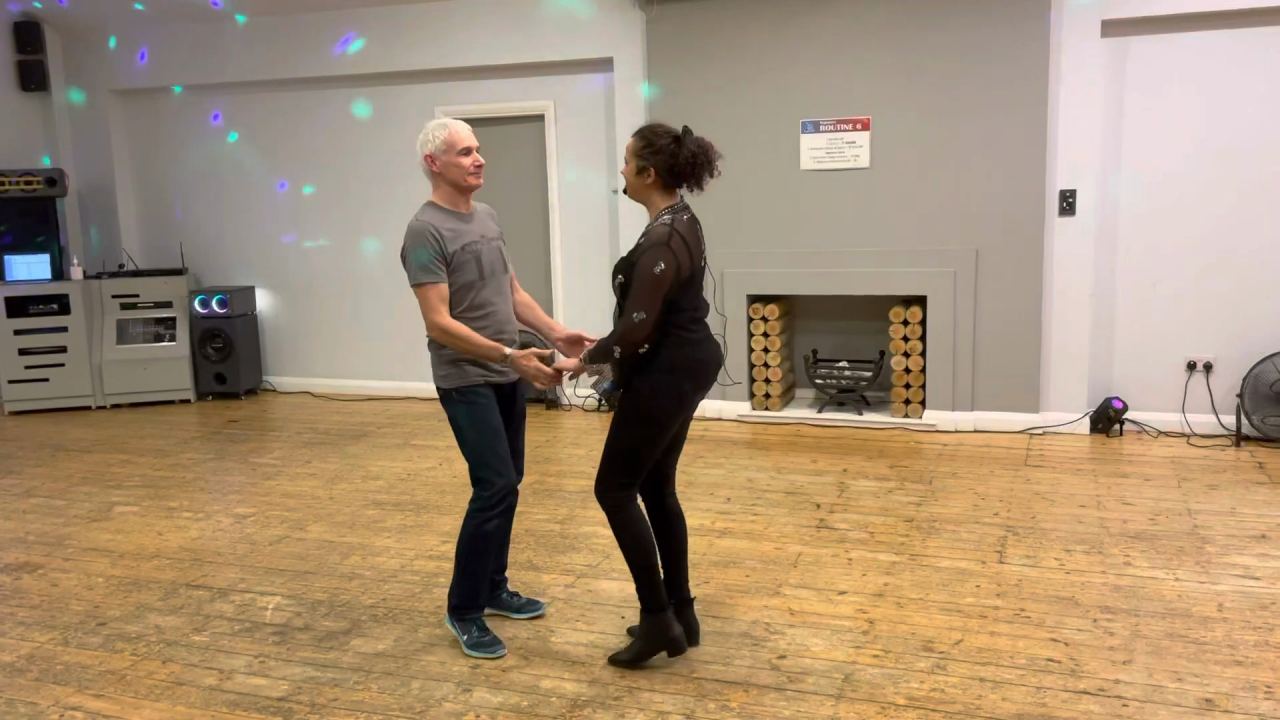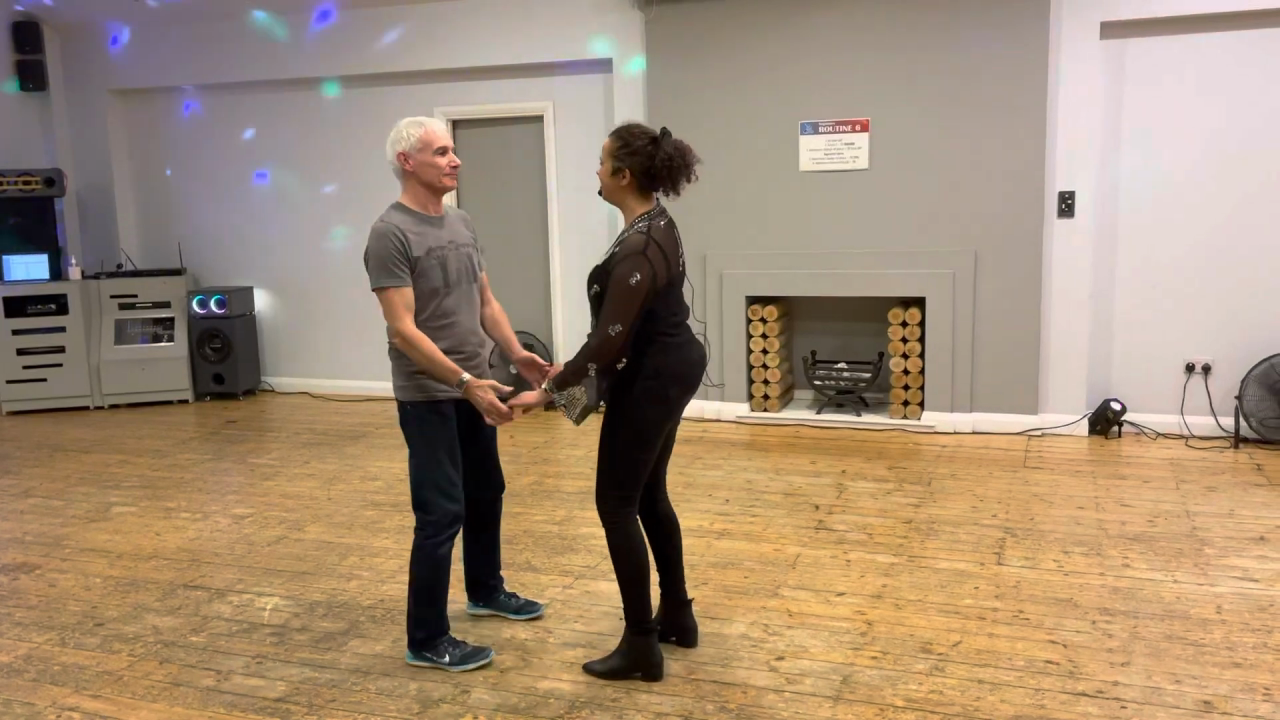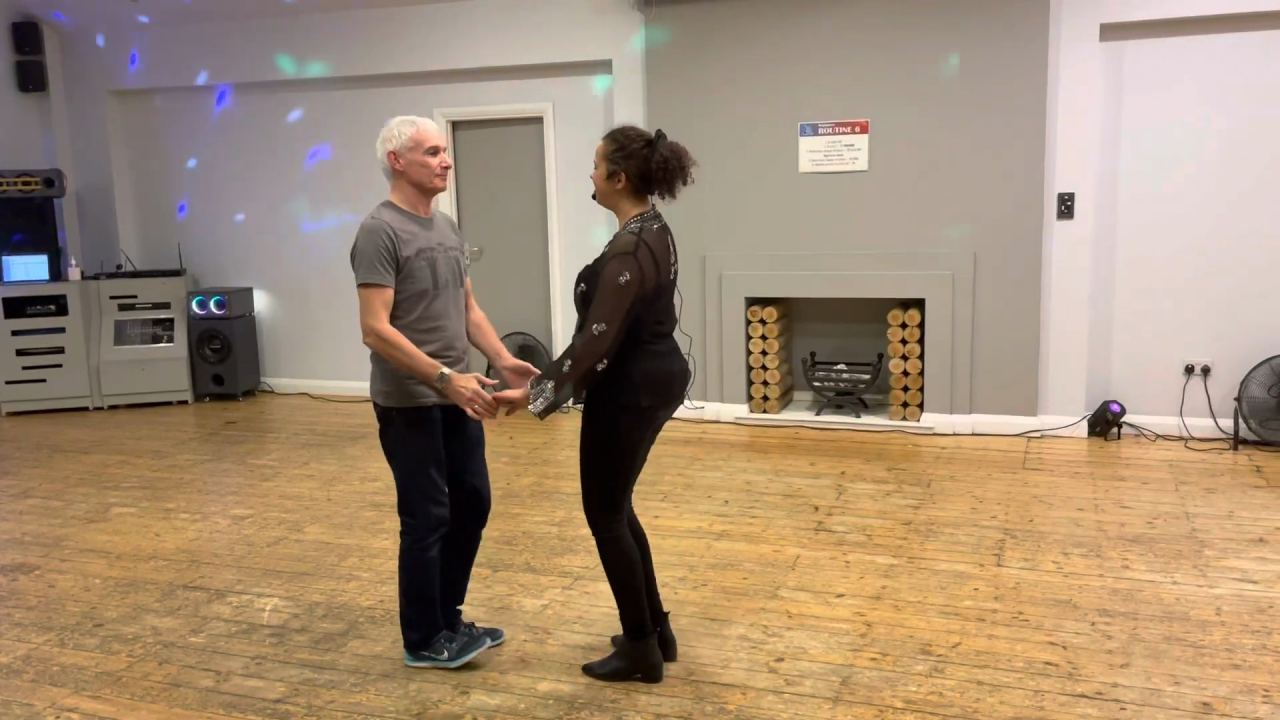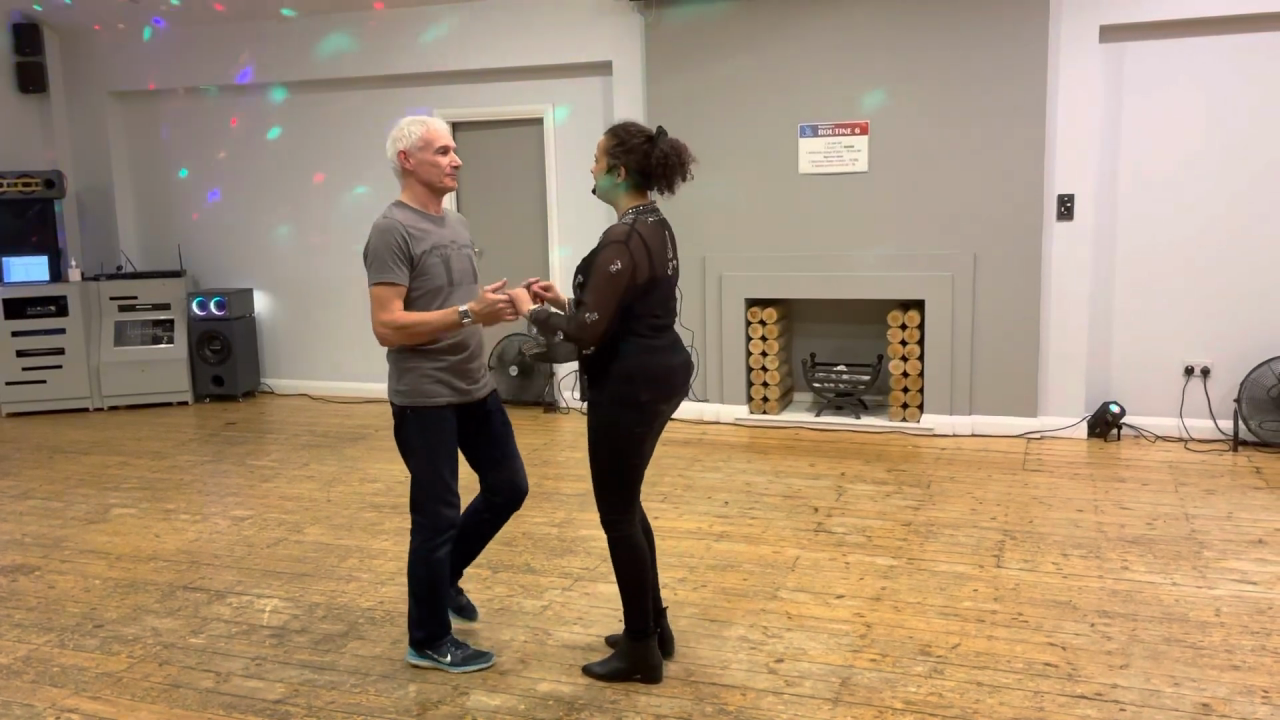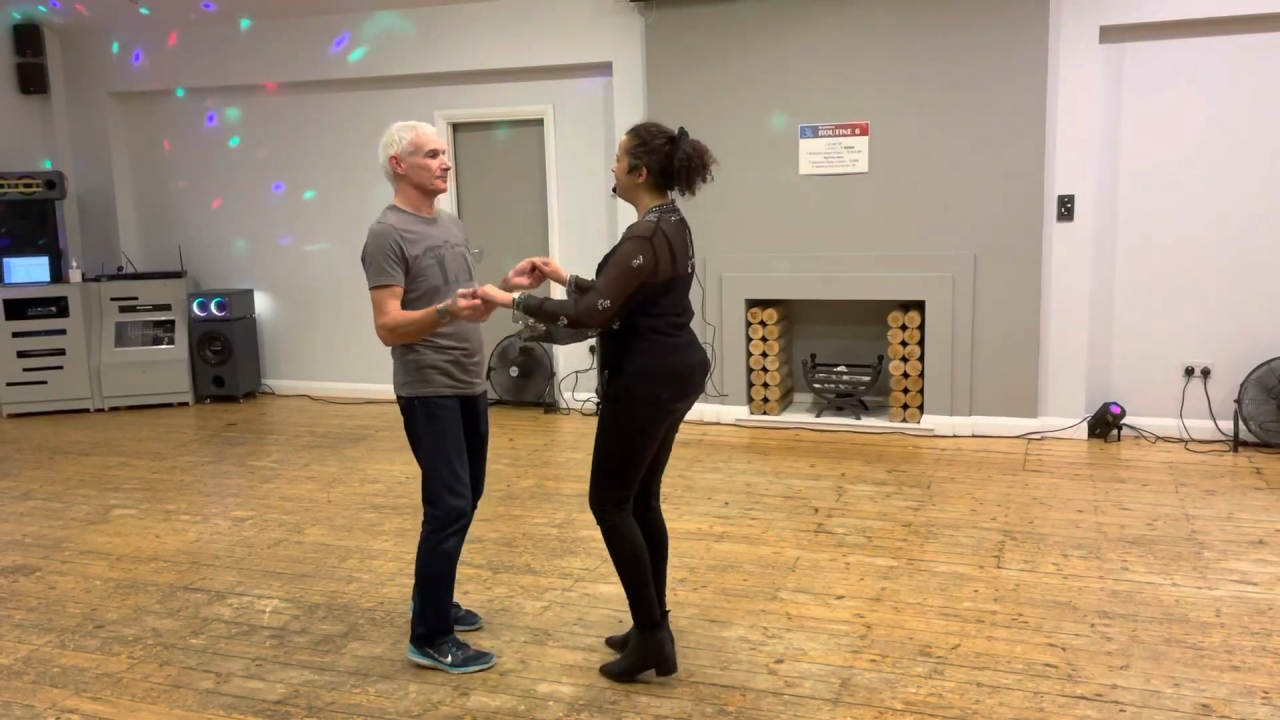
dt=0.5s
person 1, frame 1
left shoulder: (661, 239)
right shoulder: (682, 222)
left elbow: (637, 328)
left wrist: (584, 361)
right wrist: (598, 348)
left hip: (667, 373)
right hip: (688, 363)
left knee: (615, 488)
right knee: (657, 487)
left ankle: (659, 620)
right ankle: (679, 614)
person 1, frame 2
left shoulder: (636, 247)
right shoulder: (657, 223)
left elbow: (610, 341)
left wrist: (548, 392)
right wrist: (571, 369)
left hip: (650, 382)
right hip: (673, 367)
left knee: (616, 505)
right knee: (649, 494)
left ankle: (640, 646)
right ankle: (676, 615)
person 1, frame 3
left shoulder: (627, 248)
right shoulder: (655, 232)
left elbow: (597, 340)
left wrist: (532, 392)
right wrist: (552, 374)
left hip: (630, 390)
right hip: (658, 377)
left knee: (604, 514)
right knee: (615, 505)
left ankle: (640, 650)
right ankle: (655, 629)
person 1, frame 4
left shoulder: (622, 238)
right shoulder: (655, 226)
left elbow: (590, 330)
left wrist: (532, 312)
right wrist: (565, 300)
left hip: (630, 384)
right hip: (661, 372)
left knee: (617, 512)
right knee: (624, 502)
left ankle: (640, 650)
right ankle: (654, 626)
person 1, frame 5
left shoulder: (645, 235)
right shoulder: (671, 225)
left elbow: (594, 314)
left wrist: (514, 300)
right wrist: (567, 278)
left hip: (648, 380)
right hip: (675, 372)
left knee: (610, 503)
right knee: (641, 501)
left ankle: (651, 640)
right ankle: (653, 627)
person 2, frame 1
left shoulder: (487, 218)
right shoulder: (426, 231)
right elbow: (439, 323)
left wrist: (556, 332)
right wrist: (511, 357)
left hip: (505, 374)
right hip: (466, 379)
left knee: (508, 482)
right knee: (495, 484)
left ankle: (492, 587)
right ankle: (465, 610)
person 2, frame 2
left shoulder: (461, 222)
right shoulder: (391, 233)
left elbow: (485, 301)
right elbow: (403, 330)
left wrist: (515, 352)
right wrist: (466, 383)
left hip: (472, 386)
right hip: (427, 393)
left knee: (485, 489)
right knee: (441, 510)
left ankle: (485, 590)
right ankle: (427, 640)
person 2, frame 3
left shoulder: (447, 227)
right shoulder: (379, 232)
left elbow: (468, 309)
right elbow: (375, 329)
left wrist: (502, 359)
right wrist: (443, 378)
left hip: (455, 393)
right hip: (408, 400)
left knee: (472, 502)
right knee: (426, 516)
left ankle: (445, 617)
right ankle: (423, 641)
person 2, frame 4
left shoulder: (457, 224)
right shoulder: (392, 231)
right elbow: (388, 327)
left wrist: (509, 300)
right wrist: (468, 314)
left hip: (476, 389)
right hip: (424, 397)
left knee: (508, 488)
right knee: (438, 515)
left ankle: (443, 580)
right ankle: (429, 641)
person 2, frame 5
left shoulder: (451, 225)
right shoulder: (387, 234)
right elbow: (388, 327)
left wrist: (508, 286)
right wrist: (446, 311)
left hip: (470, 385)
right hip: (428, 389)
left knee: (465, 500)
right knee: (449, 505)
left ankle: (431, 599)
right ankle: (431, 638)
